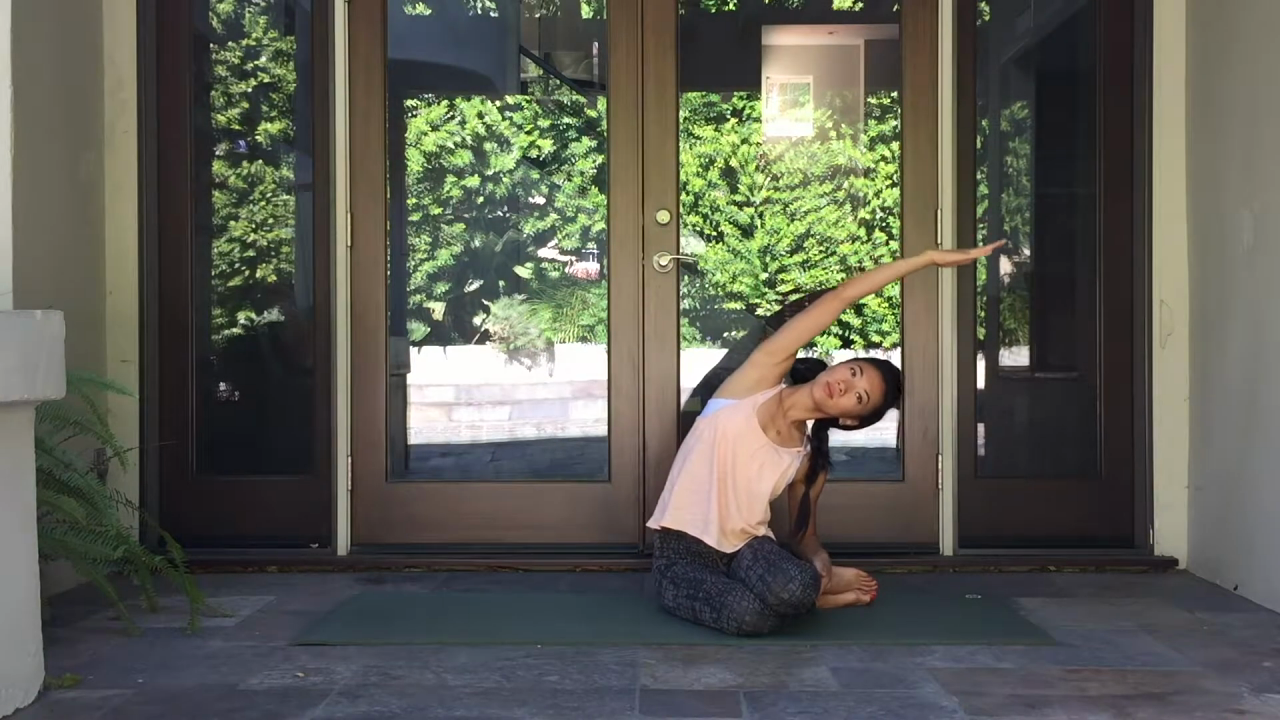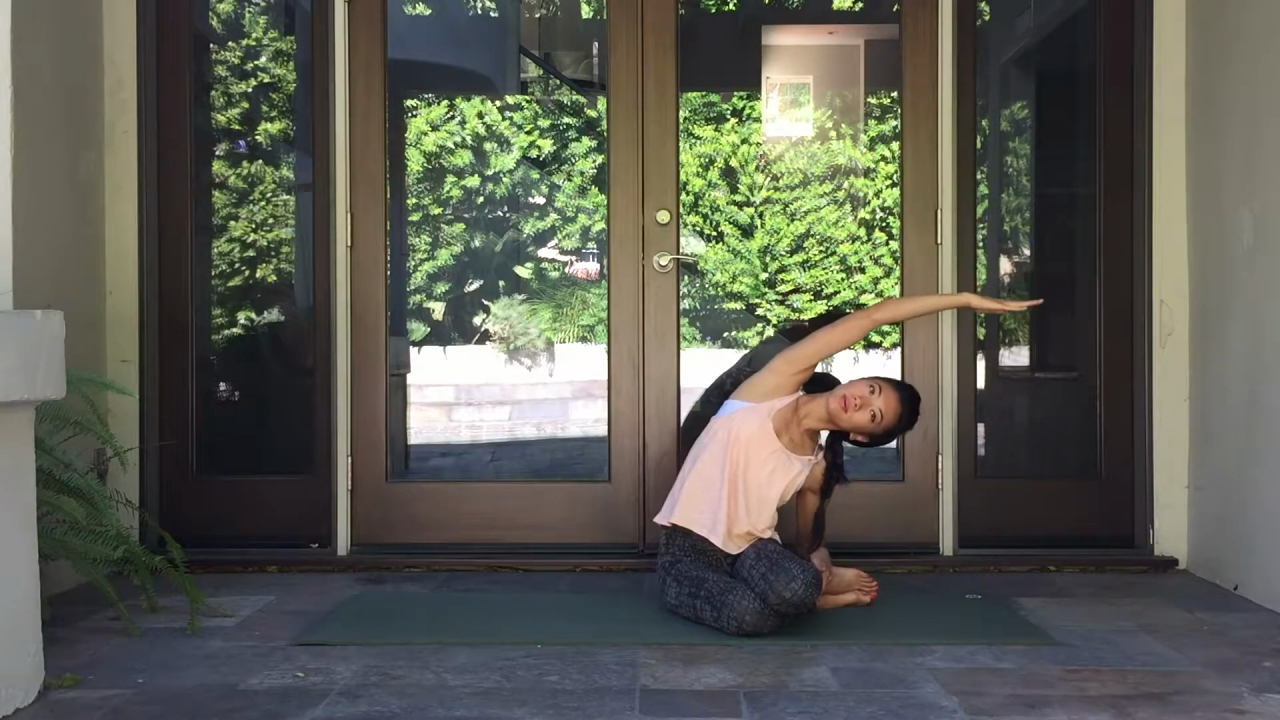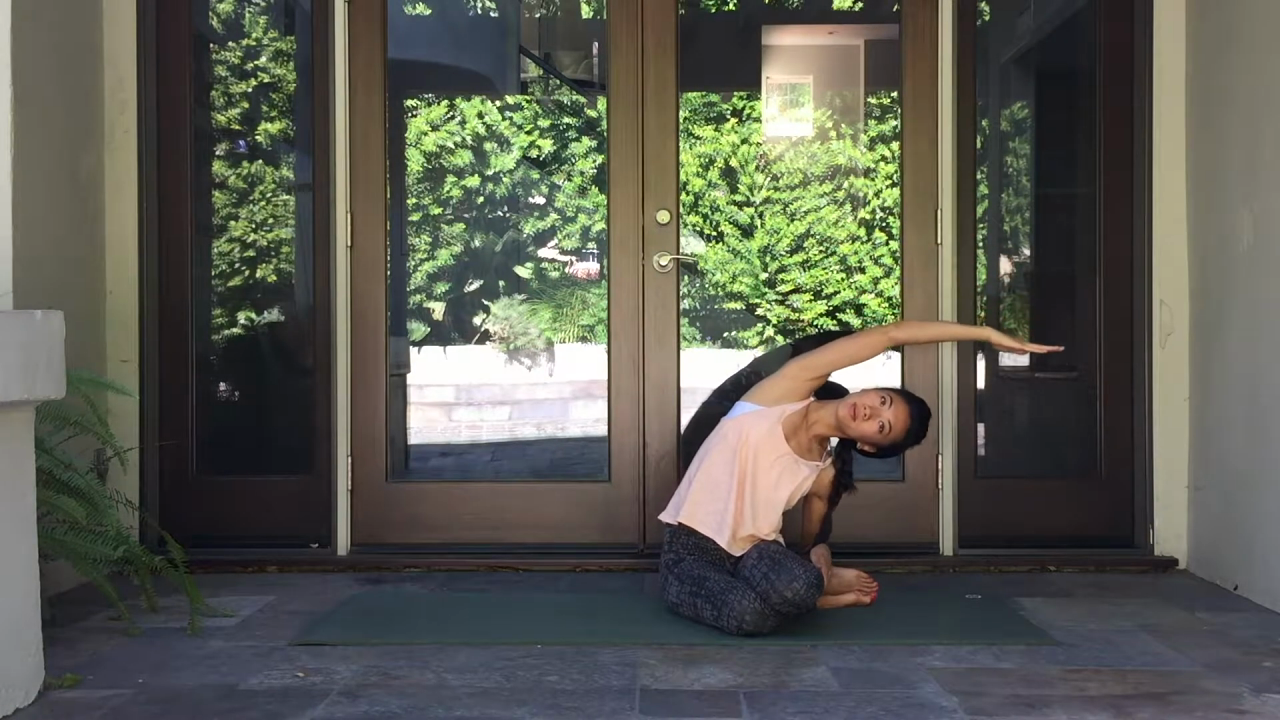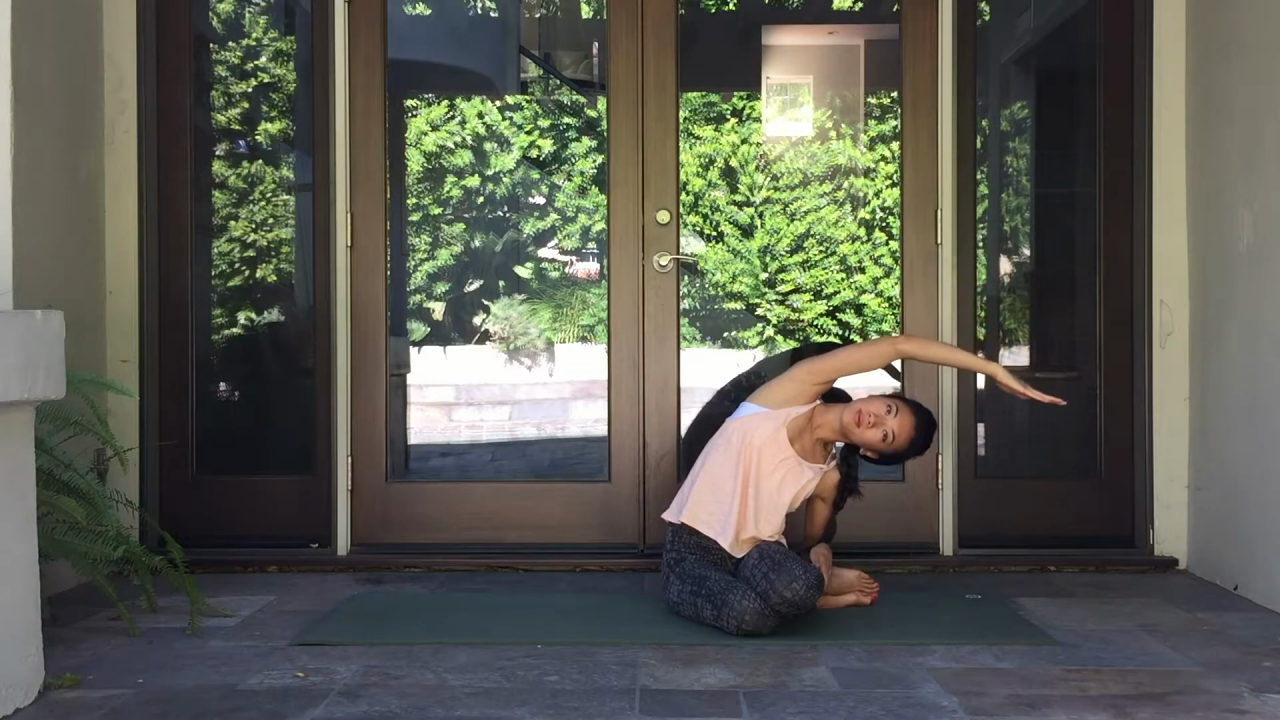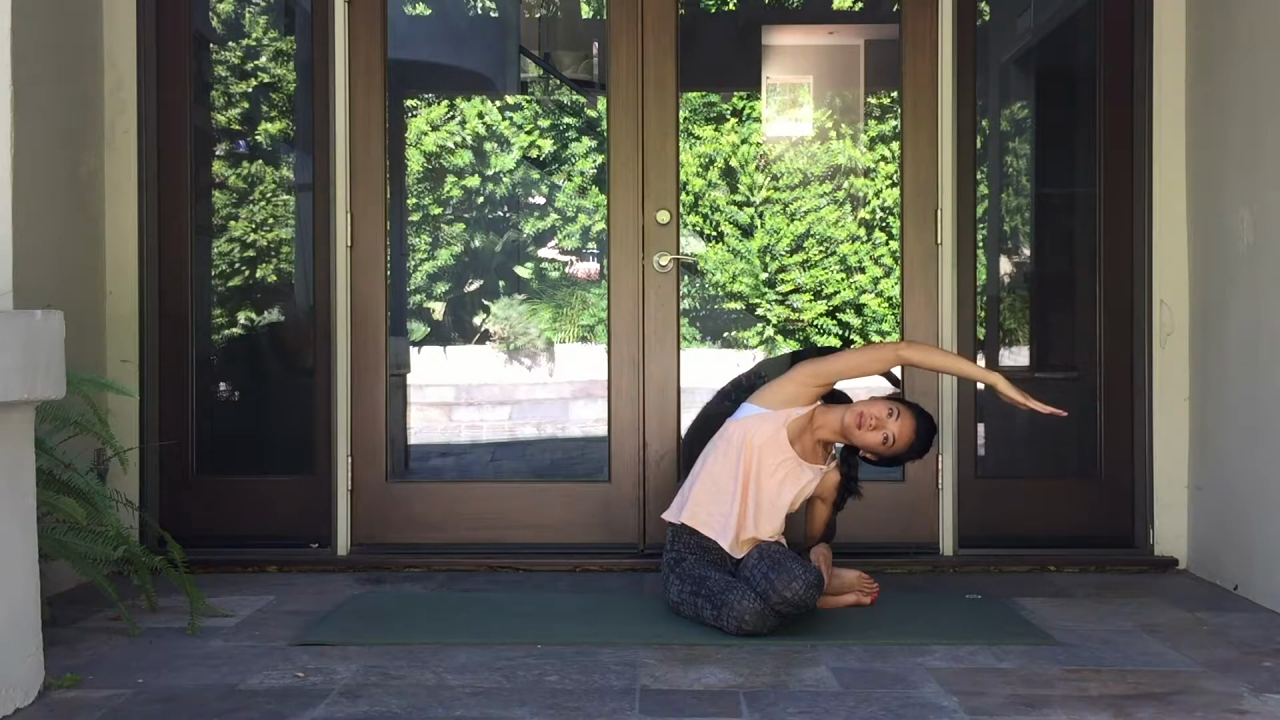
dt=0.5s
person 1, frame 1
left shoulder: (808, 462)
right shoulder: (761, 377)
left elbow: (804, 535)
right elbow: (839, 298)
left wrist: (821, 563)
right wrist: (931, 257)
left hip: (745, 546)
right hip: (681, 549)
left knee: (794, 588)
right knee: (748, 615)
left ankle: (814, 586)
right ankle: (818, 592)
person 1, frame 2
left shoulder: (819, 469)
right shoulder: (778, 384)
left elbow: (809, 539)
right elbow: (870, 318)
left wrist: (820, 563)
right wrist: (965, 300)
left hip: (750, 549)
right hip: (687, 547)
left knee: (796, 588)
right knee: (749, 615)
right ankle: (819, 591)
person 1, frame 3
right shoulder: (791, 387)
left elbow: (812, 537)
right elbow: (888, 335)
left wrist: (818, 553)
right wrist: (987, 334)
left hip: (752, 551)
right hip: (690, 548)
left knee: (797, 586)
right knee: (749, 616)
right ankle: (820, 589)
person 1, frame 4
right shoulder: (797, 390)
left elbow: (816, 537)
right elbow: (898, 347)
left wrist: (819, 552)
right wrist: (994, 370)
left hip: (754, 551)
right hip: (693, 547)
left knee: (797, 586)
right knee: (749, 616)
left ankle: (819, 585)
right ankle: (822, 588)
person 1, frame 5
right shoulder: (800, 387)
left elbow: (815, 537)
right elbow: (900, 353)
left wrist: (819, 551)
right wrist: (994, 379)
left hip: (754, 551)
right hip: (693, 546)
left knee: (798, 585)
right knee: (748, 615)
right ankle: (822, 589)
